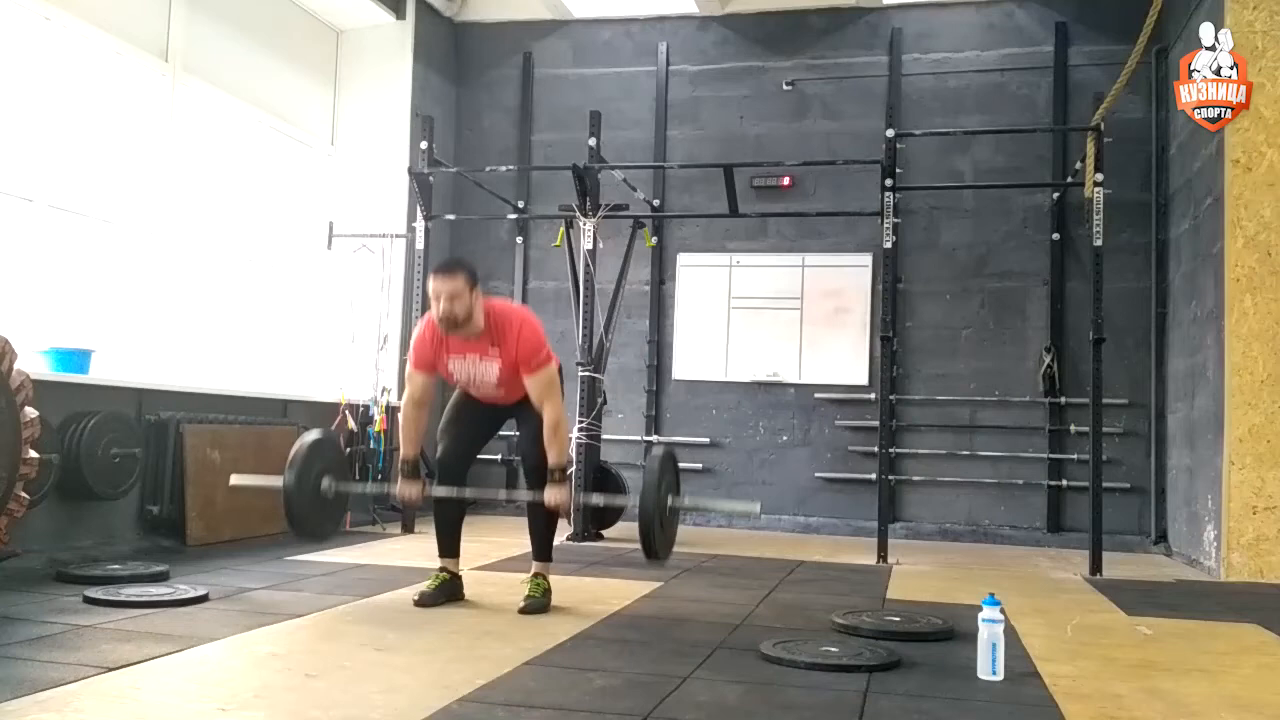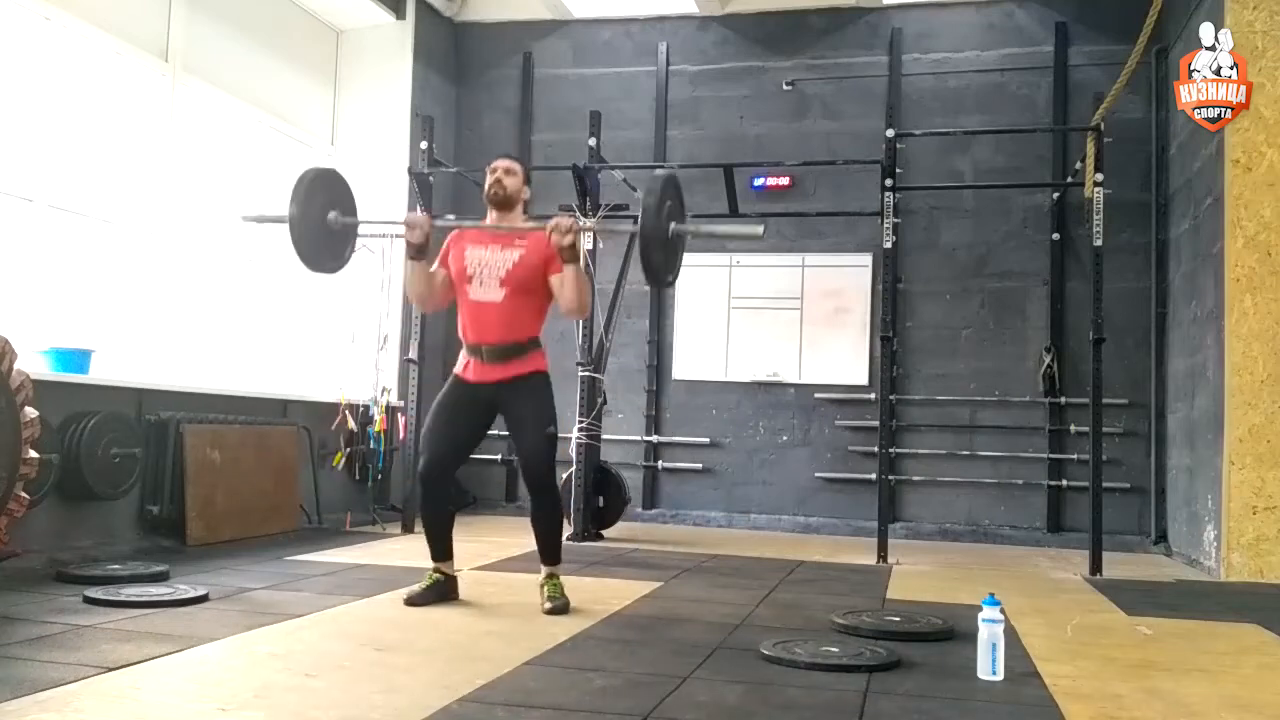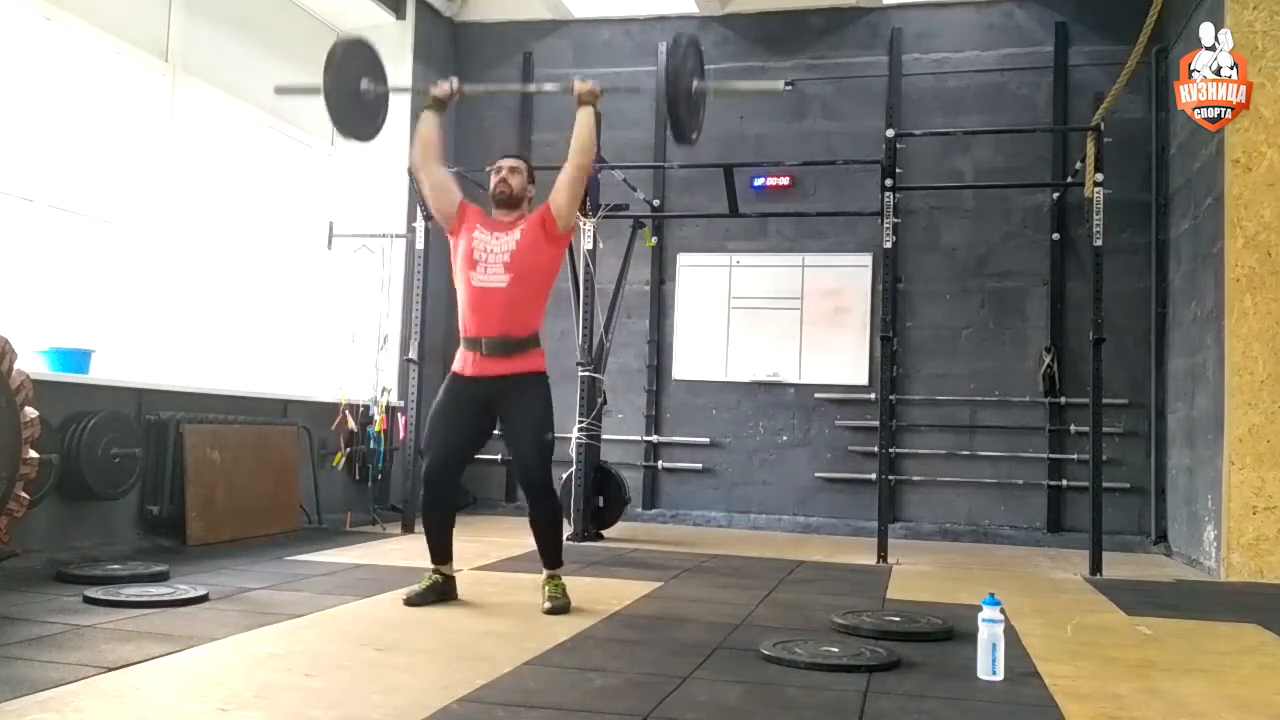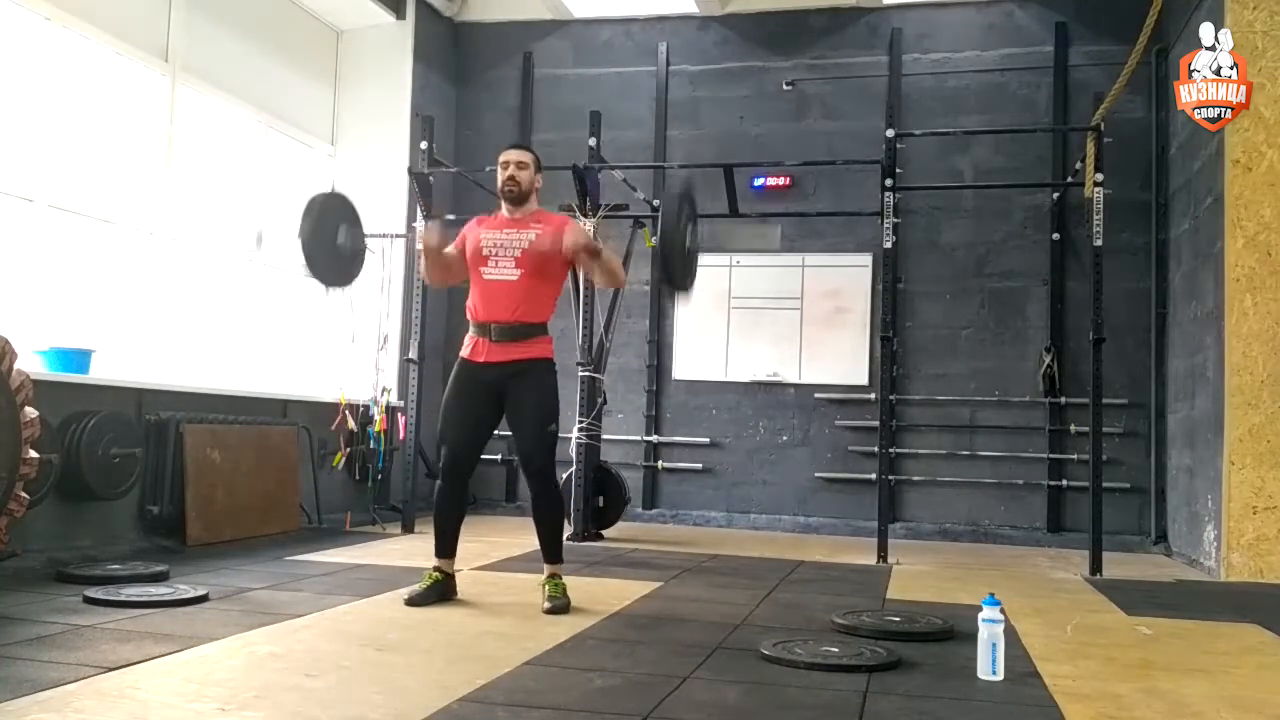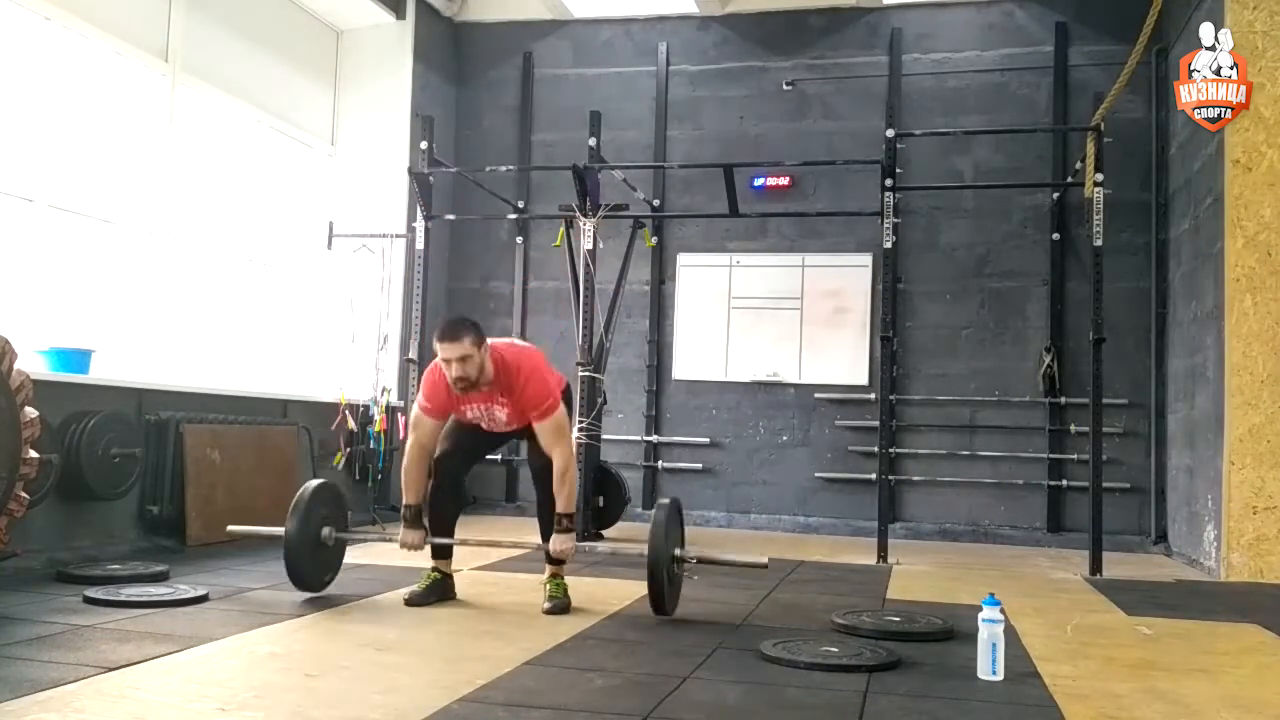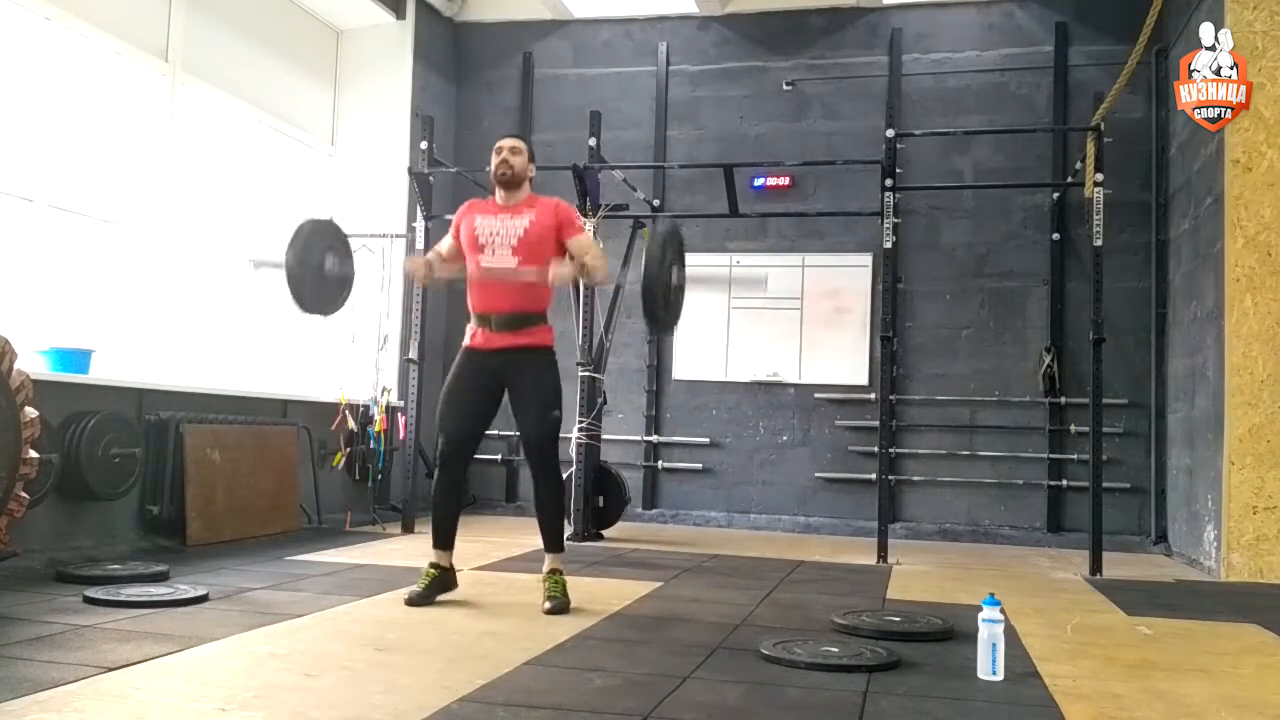
dt=0.7s
person 1, frame 1
left shoulder: (520, 328)
right shoulder: (428, 334)
left elbow: (550, 407)
right elbow: (414, 402)
left wrist: (558, 478)
right wrist: (408, 469)
left hip: (530, 394)
right hip: (477, 395)
left knee: (535, 474)
right knee: (446, 467)
left ankle: (540, 578)
right ankle: (449, 574)
person 1, frame 2
left shoulder: (543, 243)
right shoulder: (459, 241)
left elbow: (577, 307)
right elbow: (426, 300)
left wrist: (567, 252)
right wrist: (417, 248)
left hip: (524, 377)
right hip: (468, 376)
left knee: (539, 474)
right knee: (431, 470)
left ankle: (551, 577)
right ankle: (442, 573)
person 1, frame 3
left shoulder: (546, 230)
right shoulder: (464, 224)
left elbow: (577, 166)
right elbow: (425, 165)
left wrist: (585, 108)
right wrist: (434, 108)
left hip: (523, 377)
right hip: (467, 376)
left knee: (535, 480)
right knee: (436, 475)
left ankle: (553, 579)
right ankle: (441, 576)
person 1, frame 4
left shoulder: (557, 227)
right shoulder: (476, 228)
left elbow: (615, 276)
right elbow: (437, 276)
left wrist: (590, 249)
right wrist: (431, 249)
left hip: (531, 363)
right hip: (475, 359)
left knee: (539, 470)
right knee: (453, 465)
left ankle: (553, 577)
right ankle: (443, 573)
person 1, frame 5
left shoulder: (529, 372)
right shoulder: (436, 378)
left elbow: (562, 457)
right elbow: (418, 449)
left wrist: (565, 528)
right wrist: (411, 519)
left hip: (545, 413)
left knee: (544, 472)
right knee: (444, 467)
left ankle: (556, 578)
right ankle: (440, 574)
person 1, frame 6
left shoulder: (553, 211)
right shoulder: (471, 212)
left elbow: (598, 266)
right elbow: (446, 258)
left wrist: (572, 265)
right wrist: (426, 262)
left hip: (531, 350)
right hip: (477, 347)
left knee: (541, 457)
right knee: (451, 453)
left ankle: (554, 573)
right ankle: (441, 566)
